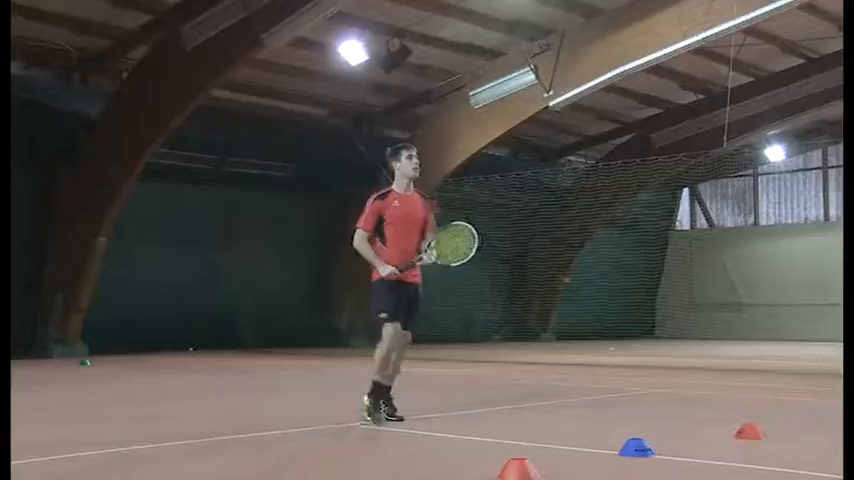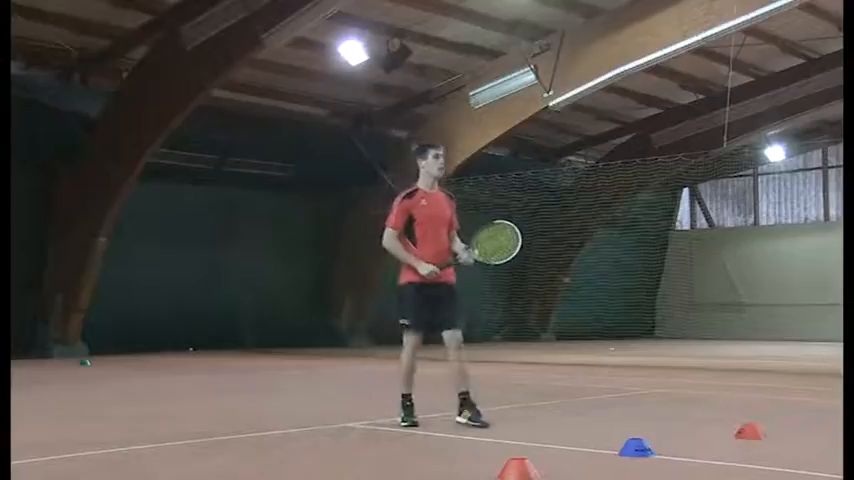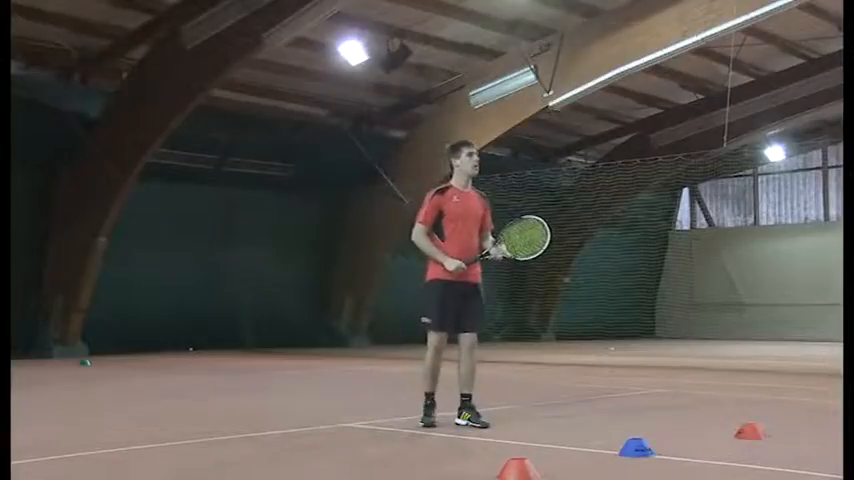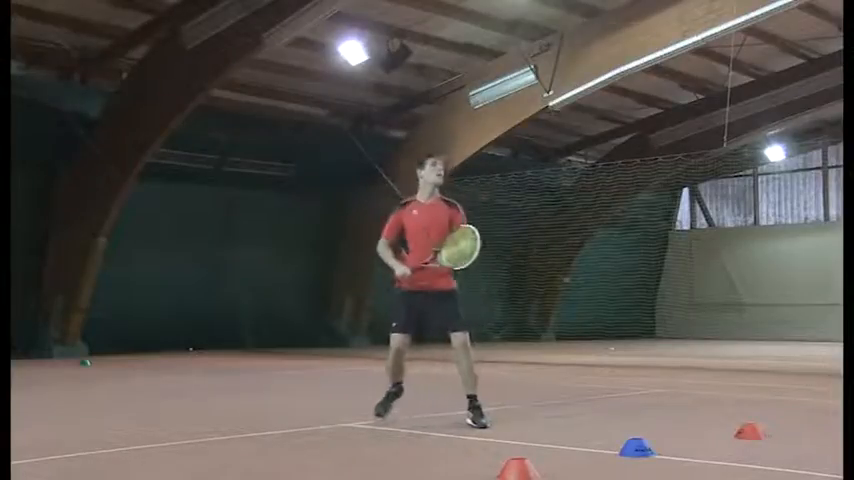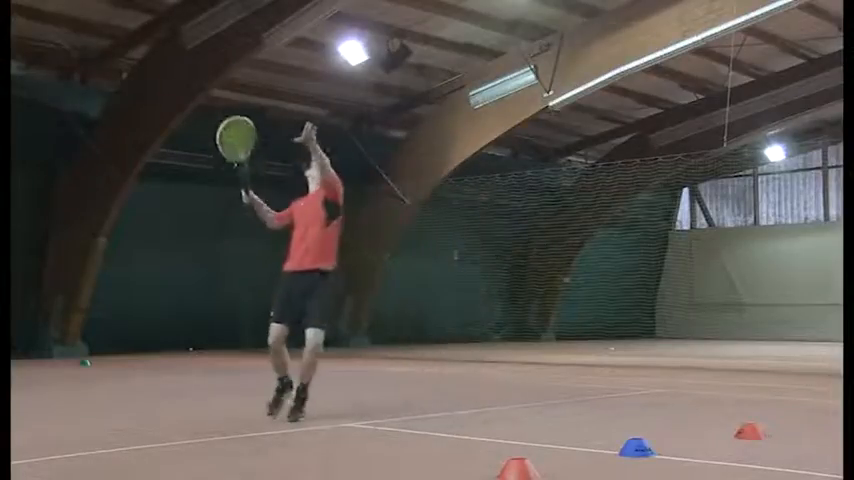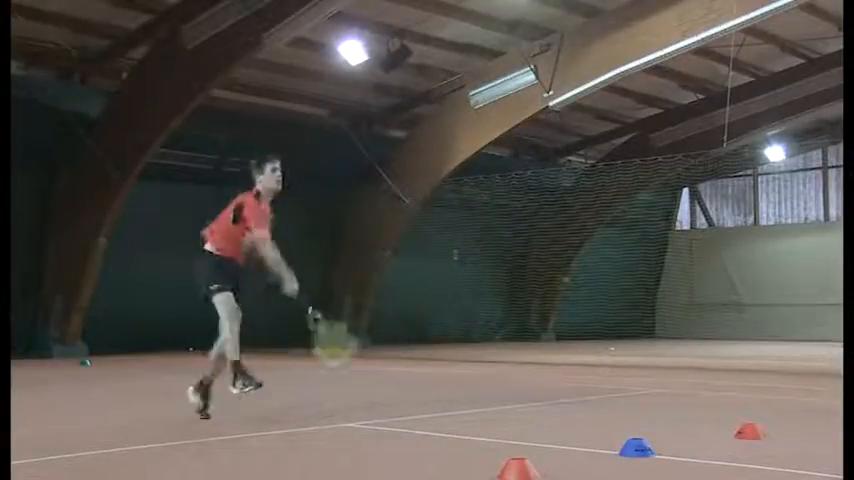
dt=0.7s
person 1, frame 1
left shoulder: (424, 202)
right shoulder: (380, 200)
left elbow: (428, 236)
right elbow: (359, 240)
left wrist: (427, 252)
right wrist: (380, 265)
left hip: (412, 280)
right hip: (385, 279)
left knee: (403, 340)
right knee: (392, 334)
left ankle: (381, 395)
right ankle: (375, 392)
person 1, frame 2
left shoulder: (448, 200)
right shoulder: (407, 199)
right elbow: (388, 240)
left wrist: (462, 251)
right wrist: (419, 265)
left hip: (445, 282)
right hip: (415, 282)
left knee: (455, 341)
right knee: (412, 343)
left ankle: (465, 406)
right ankle: (407, 405)
person 1, frame 3
left shoulder: (480, 200)
right shoulder: (439, 196)
right elbow: (417, 235)
left wrist: (493, 249)
right wrist: (446, 260)
left hip: (471, 281)
right hip: (442, 280)
left knee: (469, 343)
right knee: (436, 343)
left ankle: (466, 407)
right ankle: (429, 403)
person 1, frame 4
left shoulder: (451, 208)
right shoulder: (403, 210)
right elbow: (383, 246)
right wrist: (397, 266)
left hip: (443, 289)
right hip: (410, 288)
left knee: (462, 343)
right knee: (397, 346)
left ankle: (473, 406)
right ankle: (395, 390)
person 1, frame 5
left shoulder: (331, 193)
right shoulder: (298, 205)
left elbow: (326, 168)
right elbow: (273, 221)
left wrist: (312, 143)
right wrist: (255, 202)
left hip: (320, 276)
right hip: (291, 276)
left knee: (314, 341)
right knee: (275, 338)
left ankle: (301, 395)
right ankle: (283, 384)
person 1, frame 6
left shoulder: (265, 208)
right shoulder: (251, 203)
right elbow: (264, 245)
right wrist: (286, 276)
left hip: (231, 265)
right hip: (217, 259)
left knee: (231, 322)
right knee: (229, 310)
left ankle: (202, 389)
right ankle: (238, 374)
